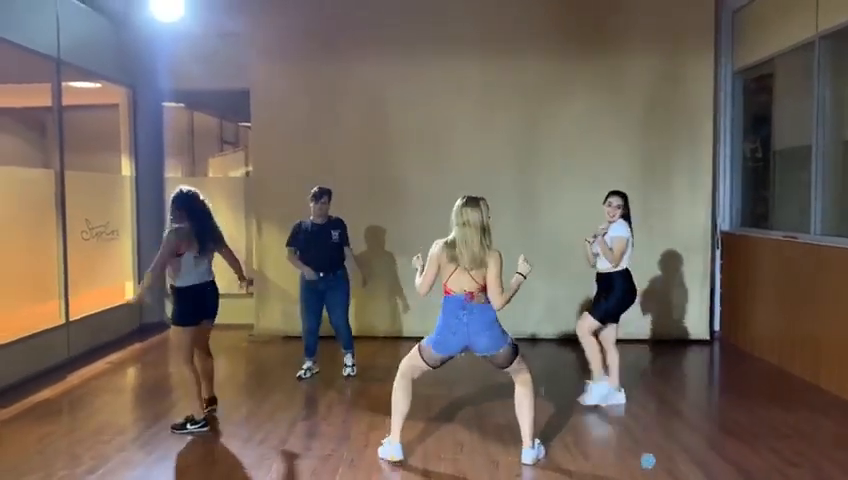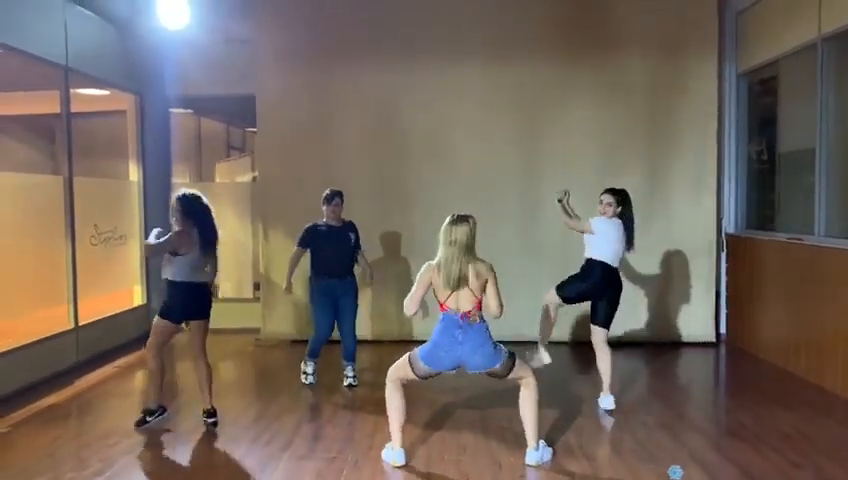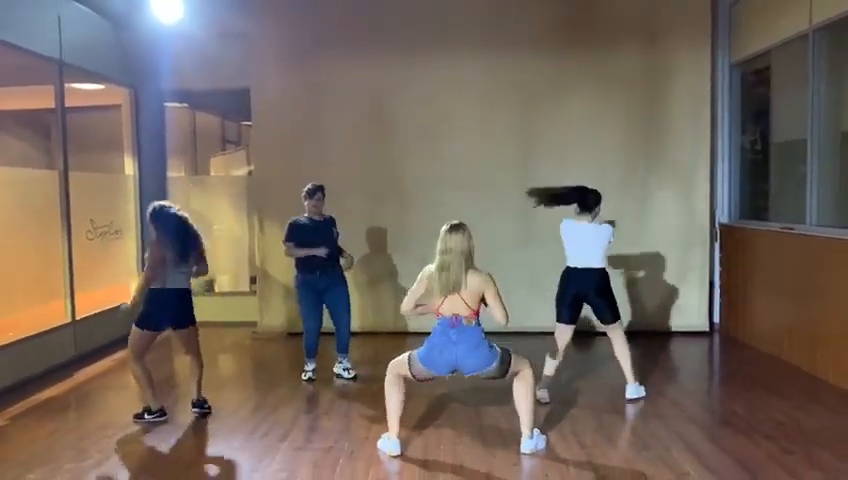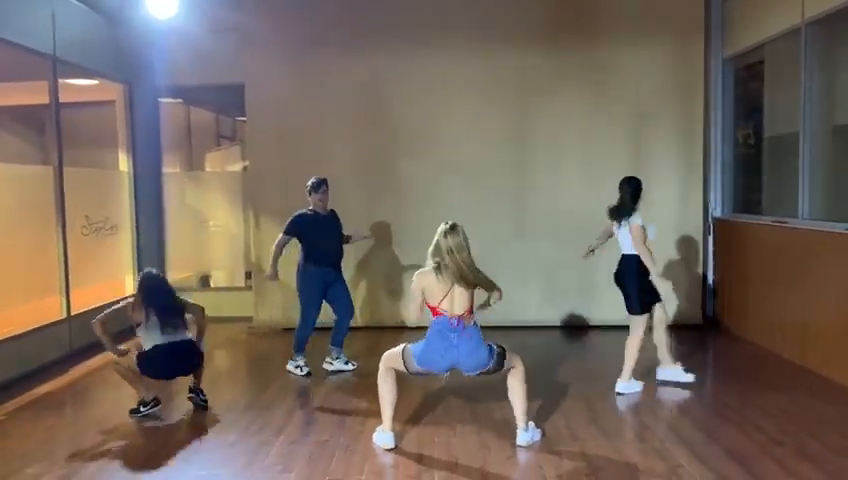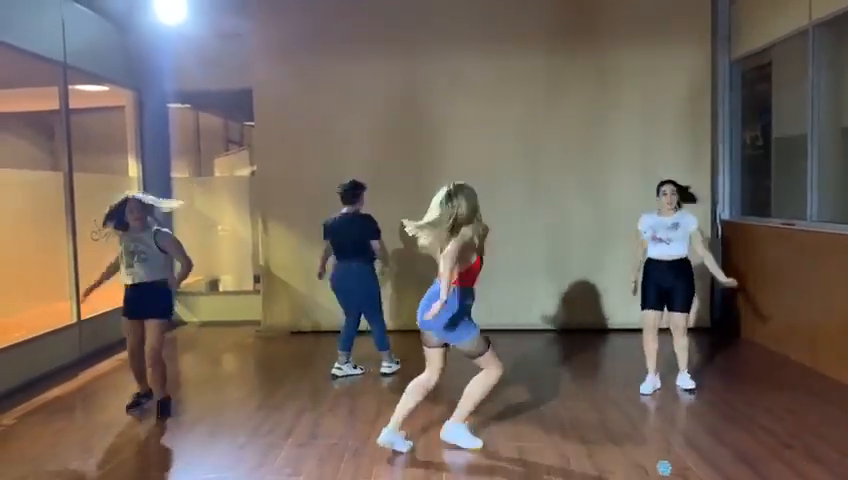
dt=0.5s
person 1, frame 1
left shoulder: (440, 248)
right shoulder: (492, 255)
left elbow: (422, 290)
right elbow: (497, 302)
left wrist: (419, 268)
right wrist: (521, 275)
left hip: (450, 327)
right hip: (484, 326)
left knee: (405, 372)
right knee: (523, 377)
left ankle: (393, 445)
right ankle: (529, 448)
person 1, frame 2
left shoulder: (431, 269)
right shoulder: (485, 269)
left elbow: (409, 310)
right elbow: (496, 311)
left wrist: (423, 290)
left hip: (443, 344)
right hip: (479, 345)
left knee: (394, 377)
right knee: (527, 378)
left ankle: (396, 450)
right ankle: (534, 450)
person 1, frame 3
left shoulder: (429, 274)
right shoulder: (482, 279)
left elbow: (406, 308)
right elbow: (503, 319)
left hip: (438, 349)
right hip: (474, 350)
left knee: (394, 371)
right knee: (524, 370)
left ankle: (392, 440)
right ankle: (528, 439)
person 1, frame 4
left shoulder: (422, 277)
right shoulder: (472, 272)
left elbow: (413, 317)
right elbow: (497, 293)
left hip: (436, 348)
right hip: (472, 349)
left knee: (386, 363)
right knee: (515, 364)
left ankle: (386, 433)
right ankle: (524, 431)
person 1, frame 5
left shoulder: (436, 233)
right shoulder: (470, 232)
right elbow: (449, 256)
right wrist: (443, 300)
left hip: (432, 309)
right hip: (450, 312)
left knee: (431, 374)
right knee: (493, 368)
left ankle: (392, 431)
right ankle: (455, 427)
person 2, frame 1
left shoulder: (621, 228)
right shoulder: (602, 227)
left elbow: (613, 260)
right elbow: (592, 262)
left wrist: (600, 239)
right wrist: (590, 242)
left hip: (619, 287)
right hip: (605, 286)
left knee: (583, 328)
right knee: (607, 340)
left ankle: (599, 381)
right ankle: (614, 390)
person 2, frame 2
left shoulder: (601, 224)
right shoulder: (620, 227)
left elbow: (572, 224)
right elbow: (584, 223)
left wrist: (562, 206)
right wrist: (566, 205)
left hip: (593, 276)
right hip: (612, 283)
left knee: (549, 301)
right knee: (600, 341)
left ankle: (541, 351)
right ankle: (606, 395)
person 2, frame 3
left shoulder: (565, 225)
right shoulder: (605, 230)
left hip: (570, 280)
right hip: (597, 281)
left knee: (560, 338)
right knee: (616, 333)
left ankle: (542, 388)
right ankle: (631, 385)
person 2, frame 4
left shoulder: (619, 215)
right shoulder: (634, 217)
left elbow: (605, 234)
right elbow: (640, 244)
left wrist: (592, 248)
right wrist: (654, 270)
left hip: (634, 271)
right hip: (633, 271)
left knee: (661, 318)
right knee: (639, 327)
left ankle: (667, 367)
right ankle: (624, 380)
person 2, frame 5
left shoulder: (688, 220)
right shoulder: (646, 220)
left elbow: (702, 251)
right elbow: (642, 251)
left wrist: (720, 276)
right wrist: (636, 276)
left hip: (680, 272)
right hip: (653, 272)
left knee: (679, 327)
right knee: (649, 325)
left ankle: (683, 374)
right ankle: (652, 376)
person 3, frame 1
left shoulder: (176, 234)
right shoulder: (209, 232)
left elbow: (157, 268)
right elbow: (229, 256)
left wrist: (140, 292)
right wrist: (242, 277)
left hip: (187, 299)
right hip: (209, 294)
left knee: (185, 360)
right knee: (201, 348)
left ankle: (199, 417)
right ankle: (209, 398)
person 3, frame 2
left shoulder: (180, 235)
right shoulder: (205, 234)
left elbow: (149, 251)
right elbow: (212, 266)
left wrist: (154, 235)
left hip: (179, 296)
right hip: (201, 295)
left knee: (153, 350)
right knee: (199, 354)
left ankle: (155, 407)
right ankle: (208, 410)
person 3, frame 3
left shoulder: (158, 243)
right shoulder: (191, 241)
left elbow: (149, 276)
right elbow: (203, 269)
left wrist: (133, 303)
left hip: (158, 302)
right hip: (182, 302)
left knee: (135, 356)
right knee: (194, 352)
left ankle: (154, 408)
right ankle: (199, 399)
person 3, frame 4
left shoulder: (133, 306)
right shoulder: (174, 302)
left elbow: (98, 322)
right elbow: (200, 311)
left wrist: (114, 349)
right wrist: (198, 341)
left hip: (160, 360)
right hip: (188, 356)
left knee: (120, 361)
right knee: (196, 355)
left ankle: (148, 399)
right ankle: (196, 390)
person 3, frame 5
left shoulder: (162, 236)
right shoulder: (126, 238)
left elbow: (186, 263)
right elbow: (117, 264)
left wrist: (174, 283)
right wrist: (95, 284)
left hip: (157, 295)
right hip: (133, 296)
left knee: (152, 352)
right knee: (134, 351)
left ankle: (162, 397)
right ankle: (144, 390)
person 4, frame 1
left shoulder: (338, 224)
right shoulder: (300, 227)
left elbow: (347, 250)
right elbow: (290, 254)
left wrist: (357, 271)
right wrist: (304, 268)
left hip: (336, 280)
right hip: (311, 282)
left knee: (340, 321)
right knee: (310, 325)
left ankle: (349, 357)
right ankle: (310, 363)
person 4, frame 2
left shoulder: (350, 228)
right shoulder: (313, 230)
left elbow: (357, 252)
right elbow: (297, 253)
left wrist: (367, 268)
right wrist: (288, 279)
left hip: (347, 285)
right hip: (322, 285)
left knee: (348, 329)
right knee: (323, 329)
left ankle: (349, 369)
right ankle: (309, 363)
person 4, frame 3
left shoulder: (330, 222)
right shoulder: (296, 224)
right elbow: (288, 250)
left wrist: (346, 255)
right wrist: (314, 251)
left hip: (334, 279)
right hip: (307, 281)
left knee: (343, 320)
right knee: (311, 325)
left ankle: (342, 362)
right ankle: (310, 365)
person 4, frame 4
left shoulder: (333, 215)
right shoulder: (302, 218)
right elbow: (282, 240)
left wrist: (356, 237)
right wrist: (273, 265)
left hip: (334, 273)
right hip: (312, 273)
left knee: (346, 312)
right knee: (309, 318)
left ankle: (334, 358)
right ankle: (296, 360)
person 4, frame 5
left shoulder: (330, 223)
right shoulder: (365, 221)
left elbow: (327, 248)
right elbow: (378, 247)
left wrist: (321, 267)
right wrist: (385, 262)
left hip: (339, 274)
right hip: (360, 273)
left knee: (352, 317)
right knee: (375, 317)
left ankle: (342, 364)
right ankle: (388, 362)
